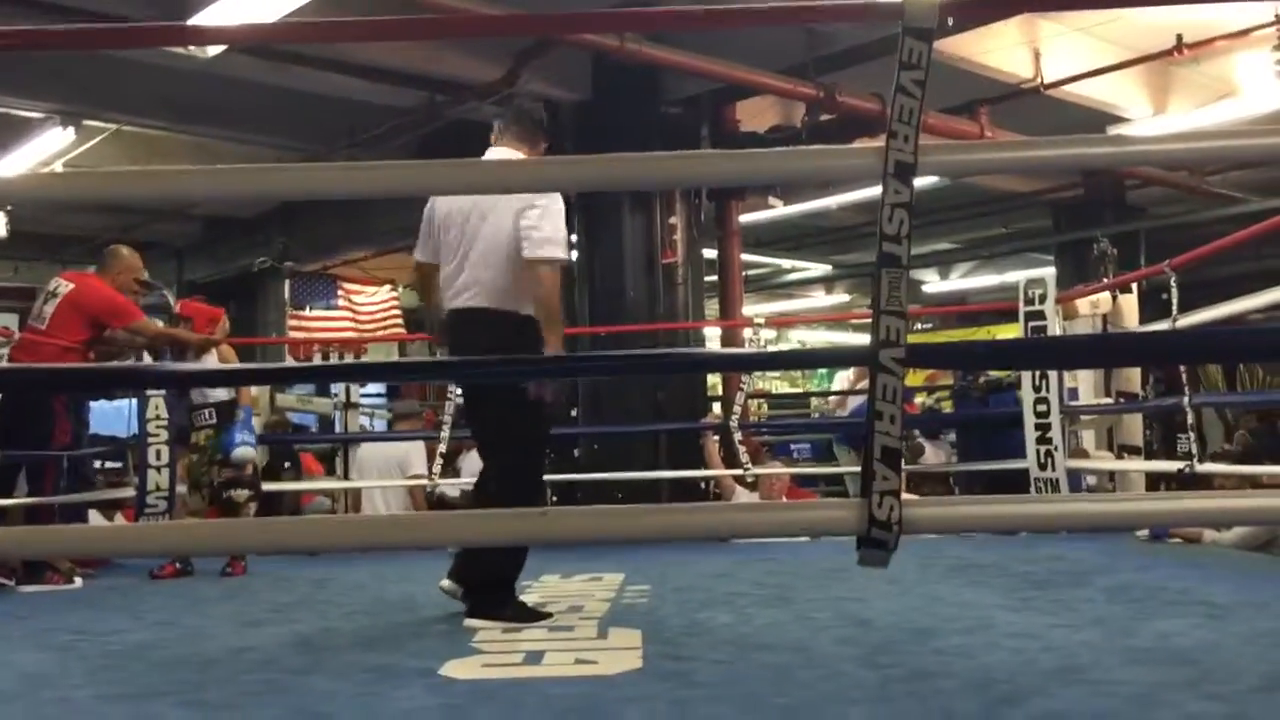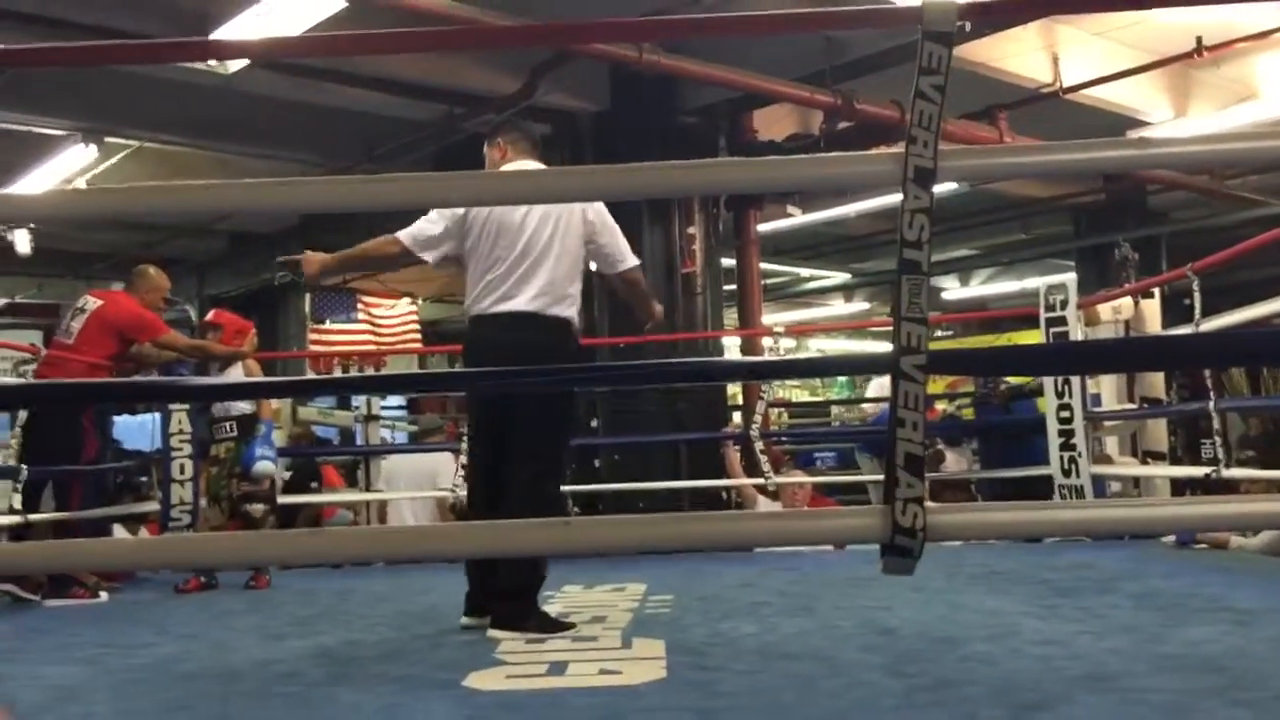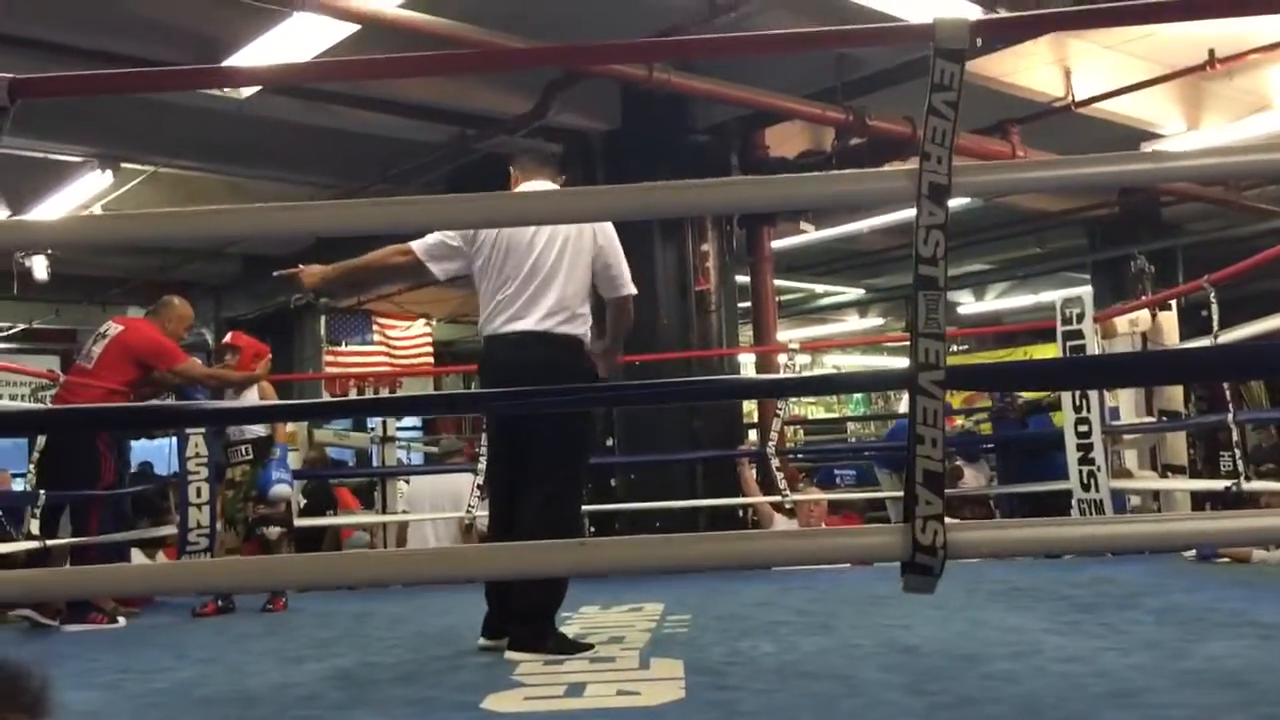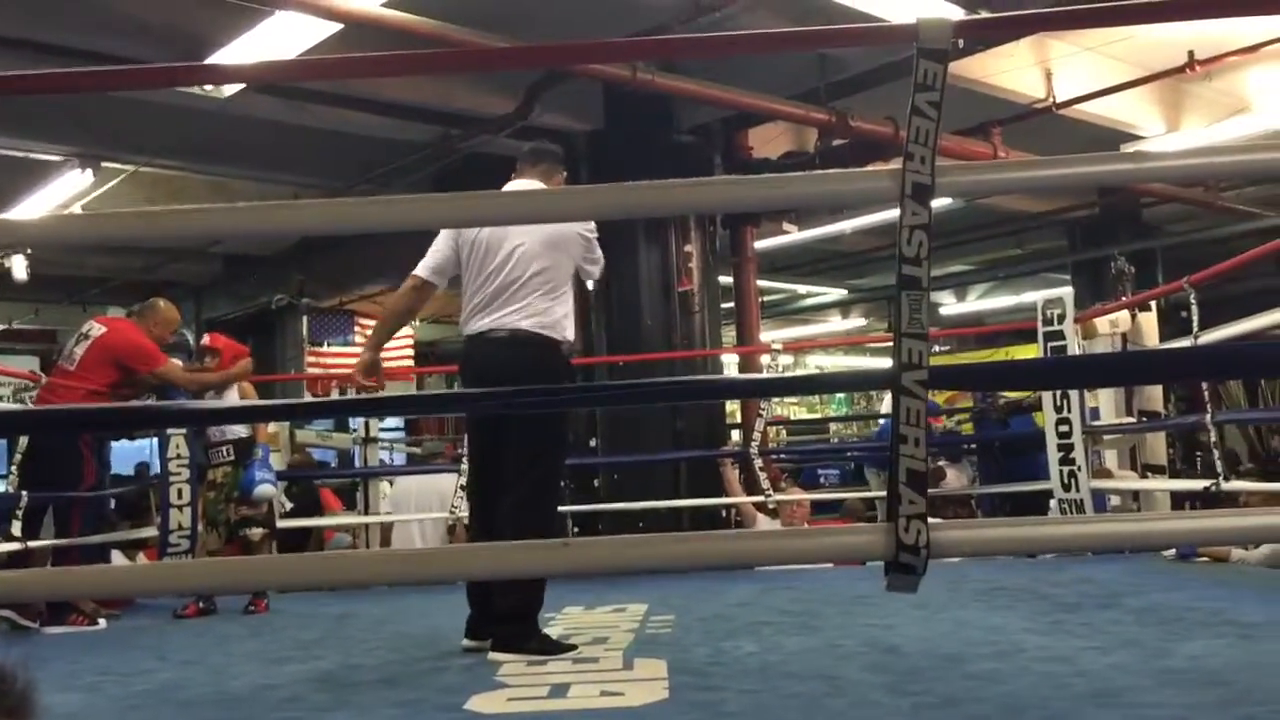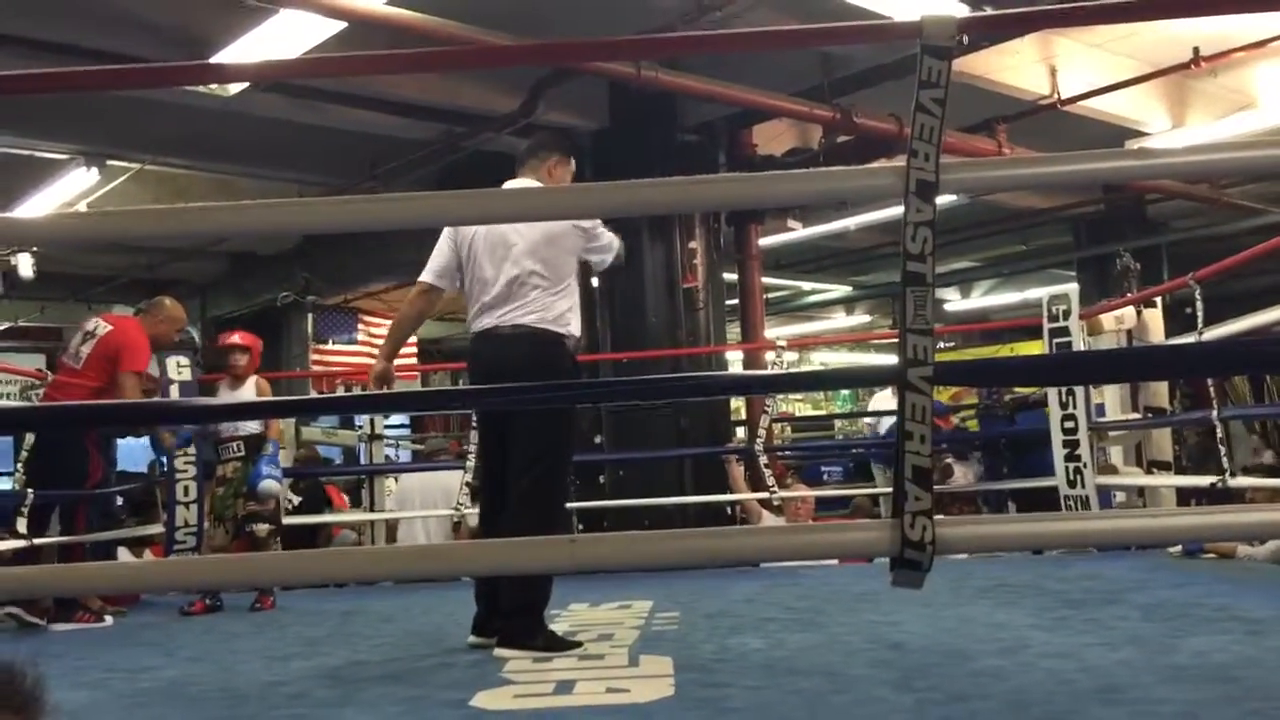
dt=0.4s
person 1, frame 1
right shoulder: (537, 187)
left elbow: (423, 266)
right elbow: (544, 265)
left wrist: (439, 317)
right wrist: (553, 340)
left hip: (465, 330)
right hip: (508, 335)
left knee: (502, 459)
right knee: (518, 465)
left ankle: (471, 571)
right ankle: (489, 597)
person 1, frame 2
right shoulder: (578, 198)
left elbow: (399, 247)
right elbow: (626, 272)
left wrist: (328, 264)
right wrist: (650, 309)
left hip: (488, 340)
right hip: (547, 341)
left knee: (488, 470)
right knee: (537, 473)
left ankle: (482, 598)
right ankle: (515, 608)
person 1, frame 3
right shoulder: (589, 218)
left elbow: (402, 258)
right elbow: (622, 299)
left wrist: (327, 275)
right wrist: (610, 347)
left hip: (503, 360)
right hip: (562, 360)
left knee: (507, 490)
right knee: (554, 493)
left ankle: (501, 619)
right ankle: (532, 628)
person 1, frame 4
right shoulder: (573, 218)
left elbow: (417, 287)
right elbow: (591, 272)
left wrist: (372, 346)
left hip: (481, 356)
right hip: (537, 358)
left knee: (488, 488)
right knee: (531, 491)
left ankle: (484, 620)
right ankle: (515, 629)
person 1, frame 5
left shoulder: (468, 217)
right shoulder: (569, 211)
left elbow: (424, 293)
right elbow: (612, 253)
left wrist: (386, 356)
right wrist: (597, 226)
left hip: (488, 353)
right hip: (542, 355)
left knee: (497, 485)
right knee: (537, 489)
left ankle: (491, 616)
right ankle: (521, 625)
person 2, frame 1
left shoulder: (66, 281)
right shoulder: (104, 296)
right elbow: (159, 335)
left wrist: (139, 339)
right wrist: (207, 340)
right hip: (49, 385)
right knee: (46, 473)
right ankle: (35, 568)
person 2, frame 2
left shoulder: (95, 299)
right shoulder: (132, 313)
right elbow: (190, 347)
left wrist: (171, 356)
right wrist: (238, 352)
right hip: (73, 400)
left knee: (34, 482)
right knee: (75, 489)
right ankle: (61, 583)
person 2, frame 3
left shoulder: (119, 326)
right shoulder: (151, 339)
right elbow: (206, 377)
left wrist: (179, 380)
right wrist: (254, 375)
right hip: (91, 426)
left knee: (53, 507)
right knee: (94, 514)
right ankle: (81, 609)
person 2, frame 4
left shoulder: (101, 325)
right shoulder: (134, 342)
right elbow: (186, 383)
left wrist: (162, 374)
right wrist: (234, 374)
right hip: (73, 428)
left knee: (33, 508)
right knee: (76, 515)
right ankle: (60, 611)
person 2, frame 5
left shoulder: (100, 321)
right shoulder: (136, 341)
left elbow: (66, 363)
right elbow: (130, 401)
right hip: (81, 427)
left knee: (41, 506)
right knee: (82, 512)
right ankle: (68, 607)
person 3, frame 1
left shoulder: (222, 351)
right shoulder: (188, 356)
left elbow: (244, 388)
left wrist: (243, 425)
left hip: (227, 428)
right hip: (200, 433)
left knee: (236, 496)
right knee: (193, 494)
left ankle: (238, 556)
right ankle: (182, 558)
person 3, frame 2
left shoulder: (248, 364)
right shoulder: (212, 368)
left elbow: (265, 403)
left wrist: (263, 439)
left hip: (247, 440)
right hip: (220, 444)
left knee: (255, 508)
right knee: (213, 508)
left ankle: (261, 570)
right ankle: (206, 572)
person 3, frame 3
left shoulder: (262, 387)
right shoulder: (227, 391)
left elbow: (279, 425)
left wrist: (279, 462)
left hip: (262, 464)
right hip: (235, 467)
left knee: (272, 531)
right knee: (229, 531)
left ankle: (278, 593)
right ankle: (223, 596)
person 3, frame 4
left shoulder: (242, 387)
right shoulder: (207, 393)
left elbow: (260, 425)
left wrist: (261, 462)
left hip: (244, 465)
right hip: (216, 469)
left knee: (254, 532)
right knee: (211, 533)
left ankle: (259, 595)
right ankle: (204, 598)
person 3, frame 5
left shoulder: (259, 384)
right shoulder: (220, 387)
left elbow: (273, 423)
right elbow: (214, 425)
left wrist: (269, 459)
left hip: (254, 460)
right hip: (225, 464)
left knee: (261, 529)
right knee: (218, 530)
left ankle: (266, 591)
right ankle: (211, 594)
